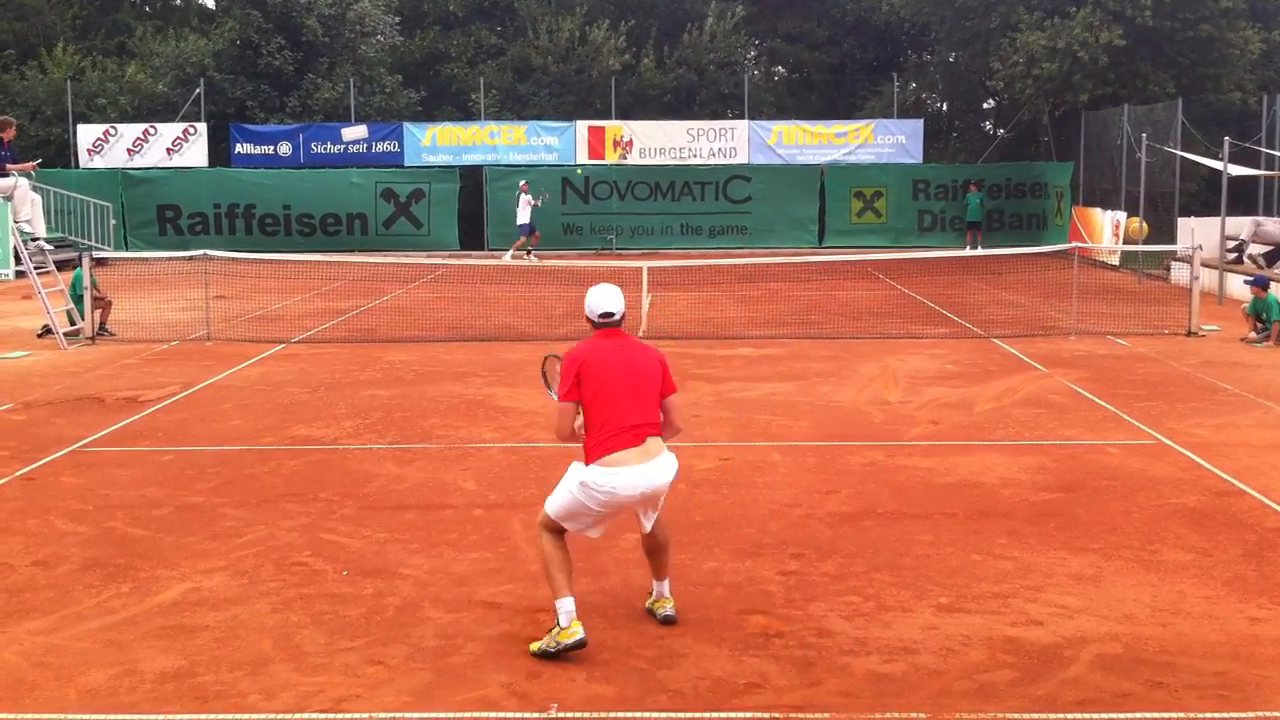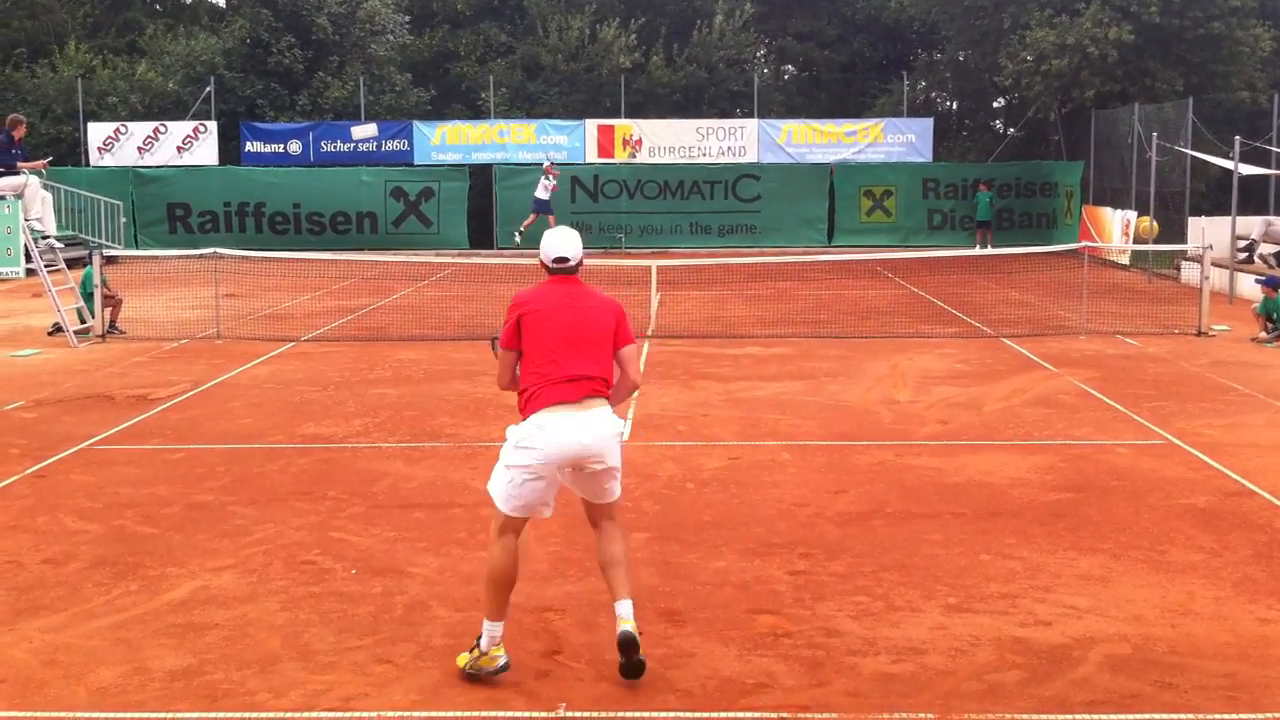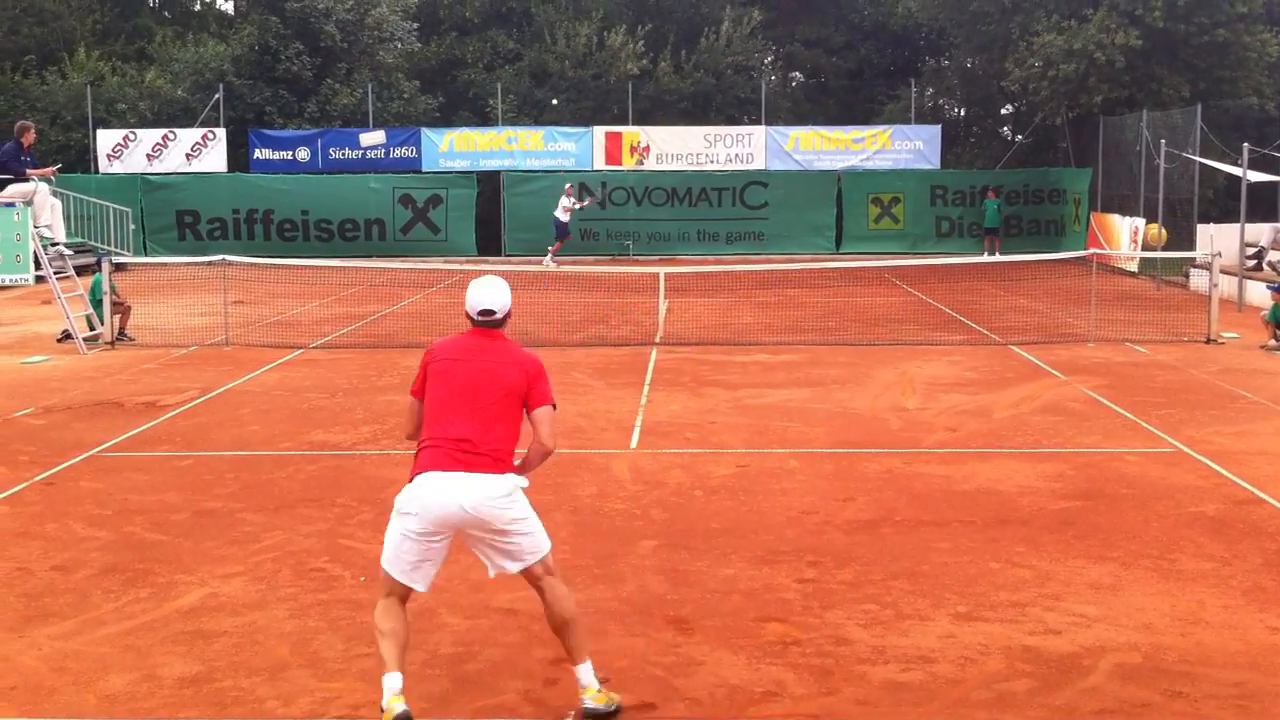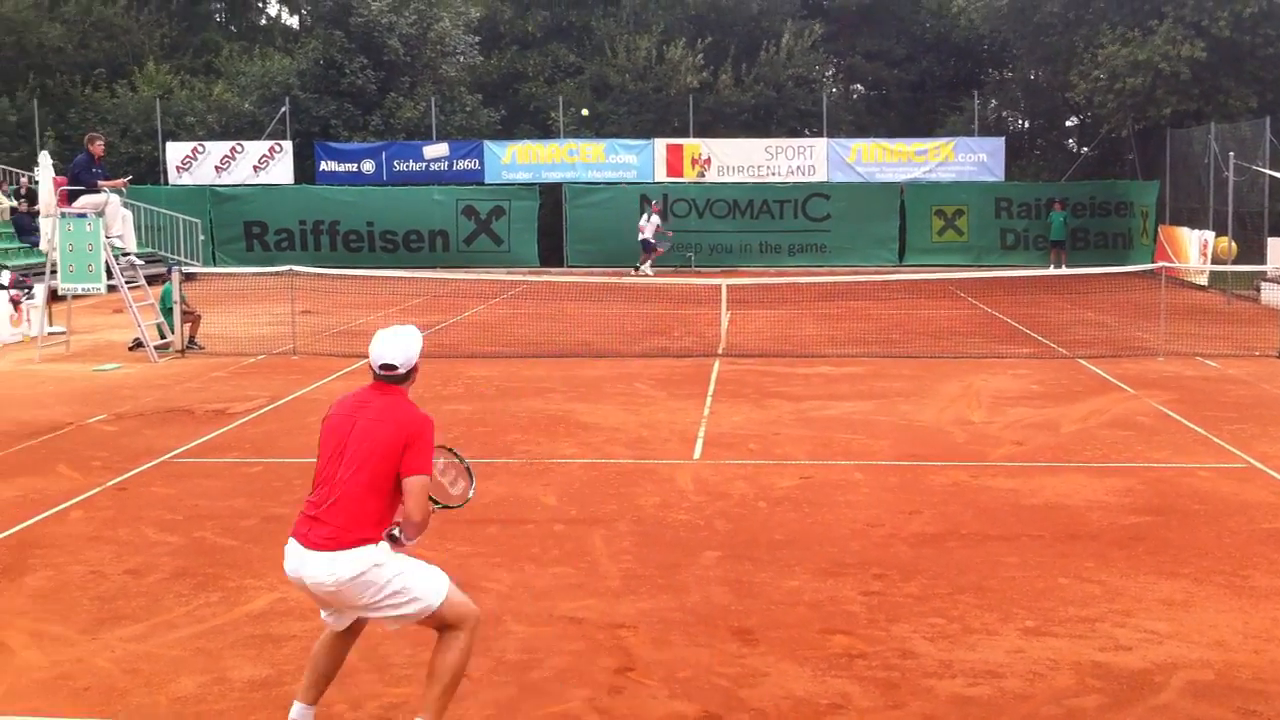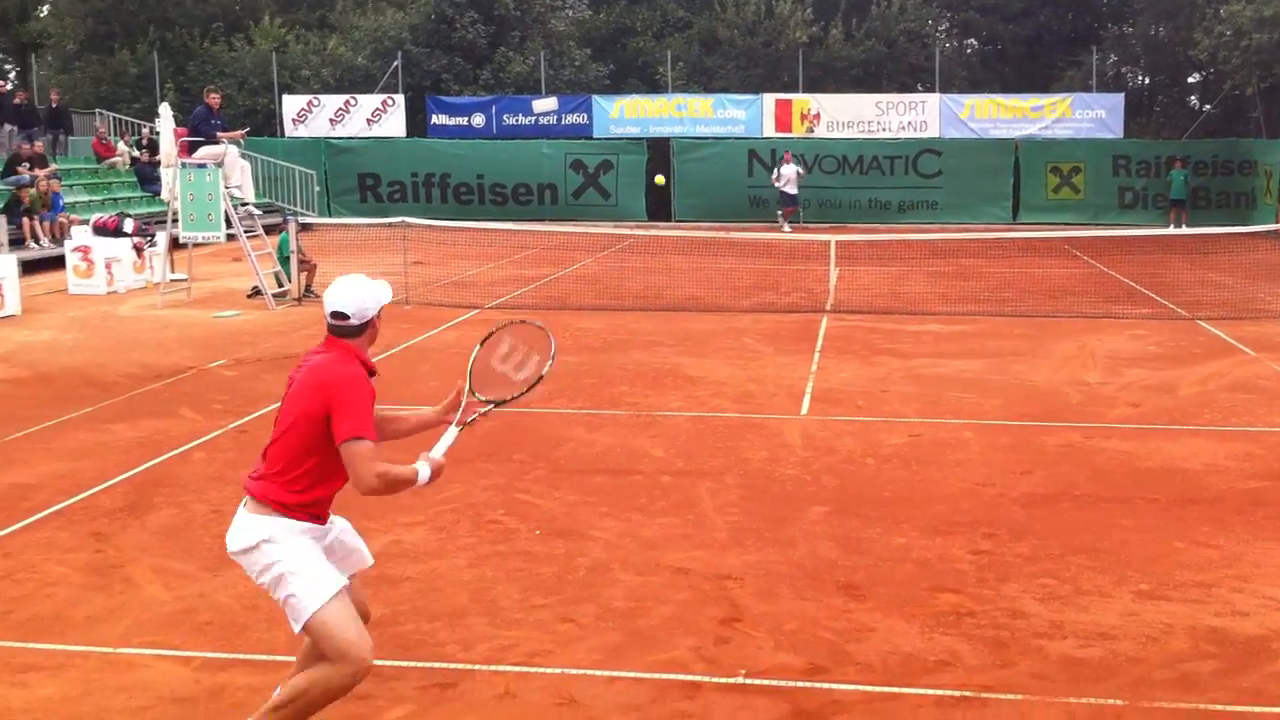
dt=0.3s
person 1, frame 1
left shoulder: (577, 356)
right shoulder: (653, 355)
left elbow: (563, 431)
right elbow: (674, 424)
left wrist: (578, 434)
left hip: (608, 475)
right hip: (659, 467)
left knee: (548, 528)
right knee: (650, 520)
left ankle: (568, 626)
right ankle: (662, 598)
person 1, frame 2
left shoulder: (524, 303)
right shoulder: (610, 307)
left elbow: (505, 380)
right elbow: (633, 379)
left hip: (544, 429)
right hip: (598, 426)
left knee: (504, 532)
right knee: (605, 522)
left ankle: (491, 647)
right ankle: (624, 625)
person 1, frame 3
left shoulder: (437, 352)
right shoulder: (528, 364)
left elbow: (411, 428)
right elbow: (546, 443)
right wrist: (519, 470)
left hip: (428, 489)
right hip: (492, 489)
left knee: (391, 597)
right knee: (548, 580)
person 1, frame 4
left shoulder: (341, 407)
right shoulder: (416, 423)
right elbow: (416, 516)
right wrist: (404, 536)
left hip: (301, 554)
right hip: (348, 560)
left knee: (346, 624)
right knee: (463, 619)
person 1, frame 5
left shoulder: (323, 359)
right shoulder: (347, 378)
left elbow: (369, 429)
right elbow: (368, 478)
left wrist: (440, 414)
right wrist: (424, 471)
left hip: (303, 522)
right hip: (273, 534)
left knee: (355, 616)
right knee: (352, 660)
